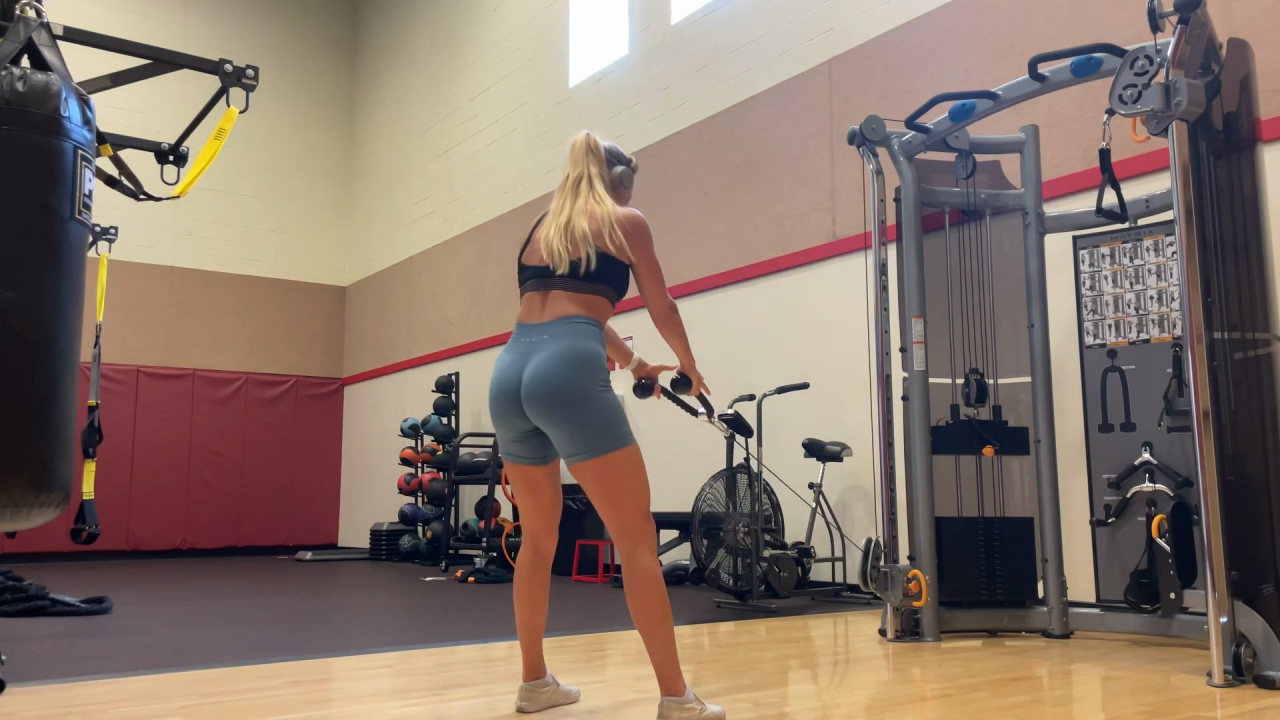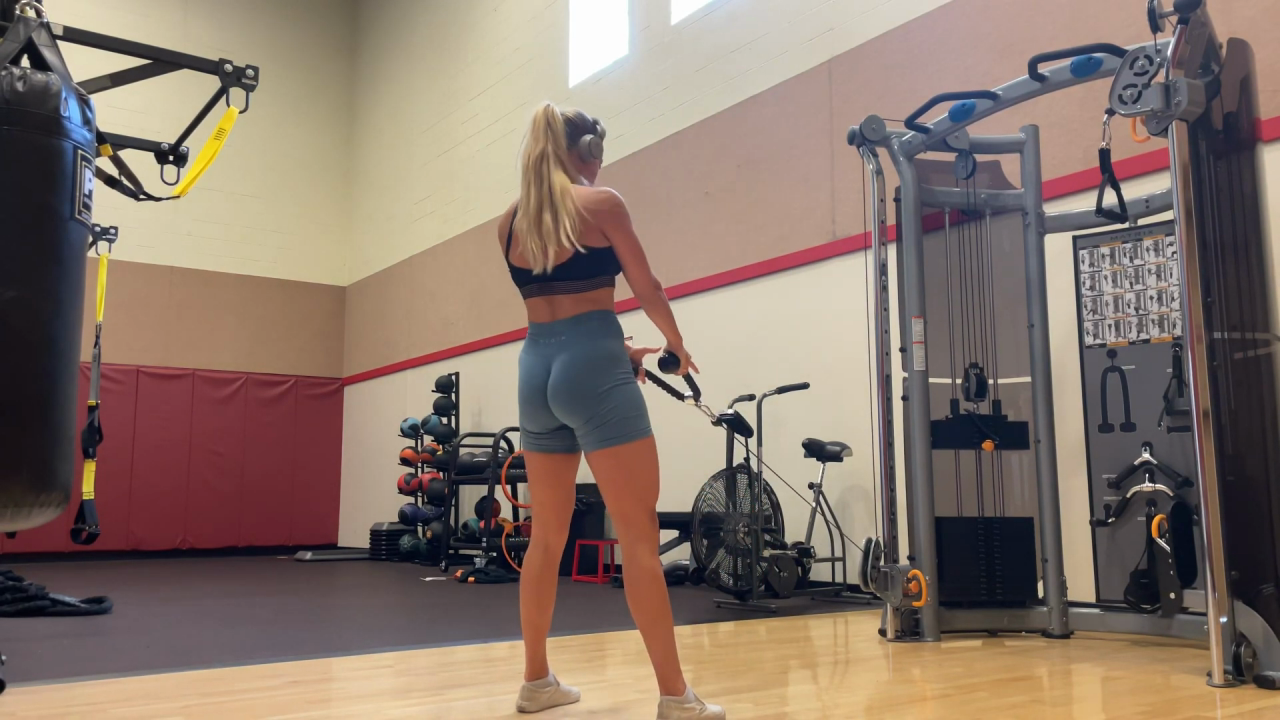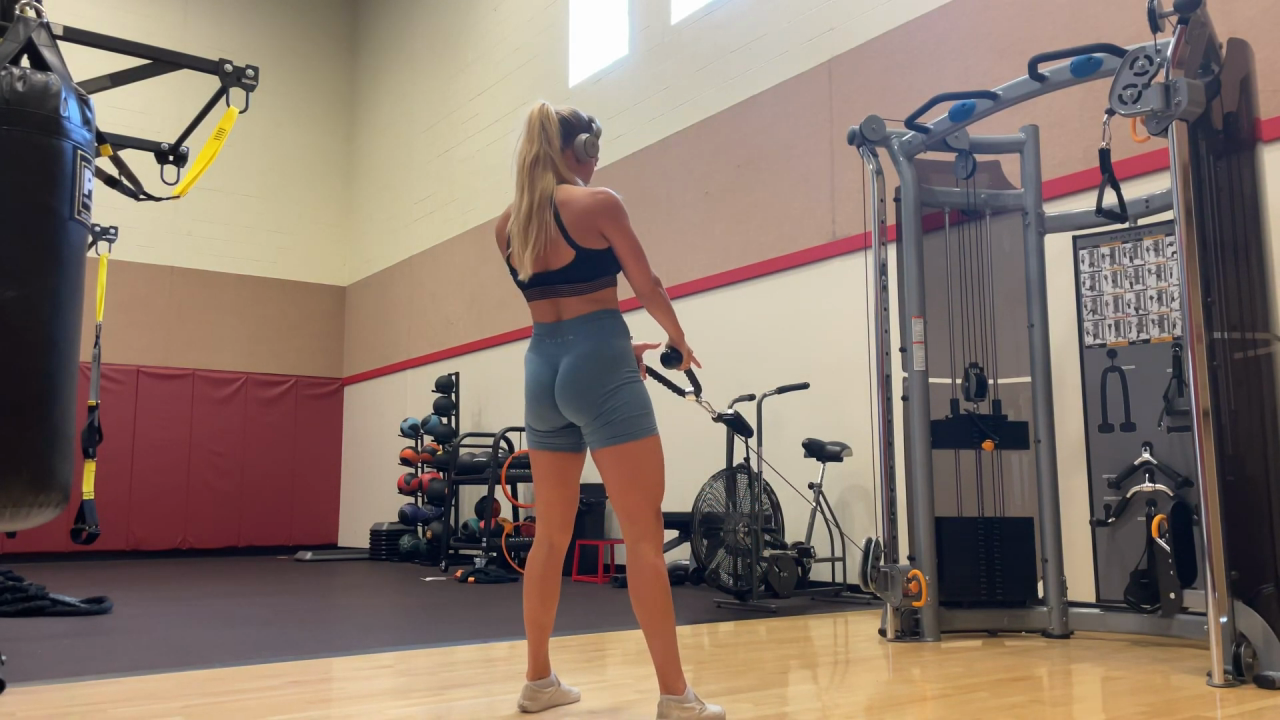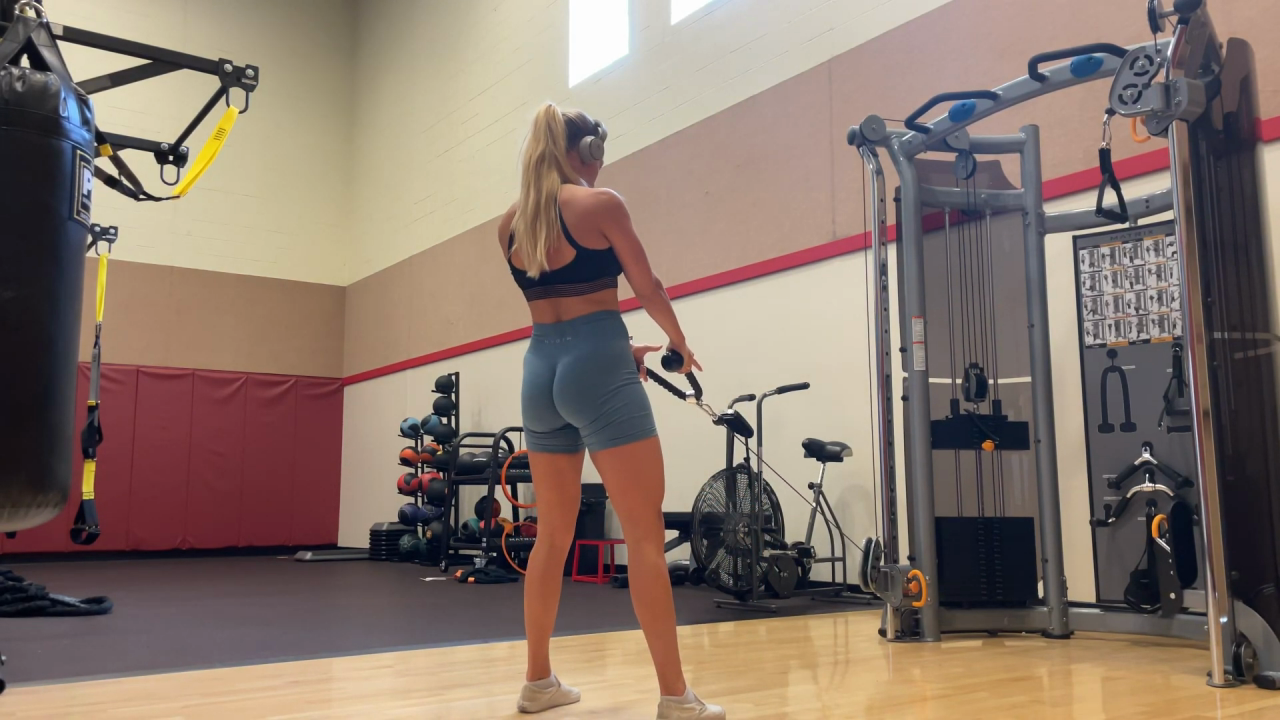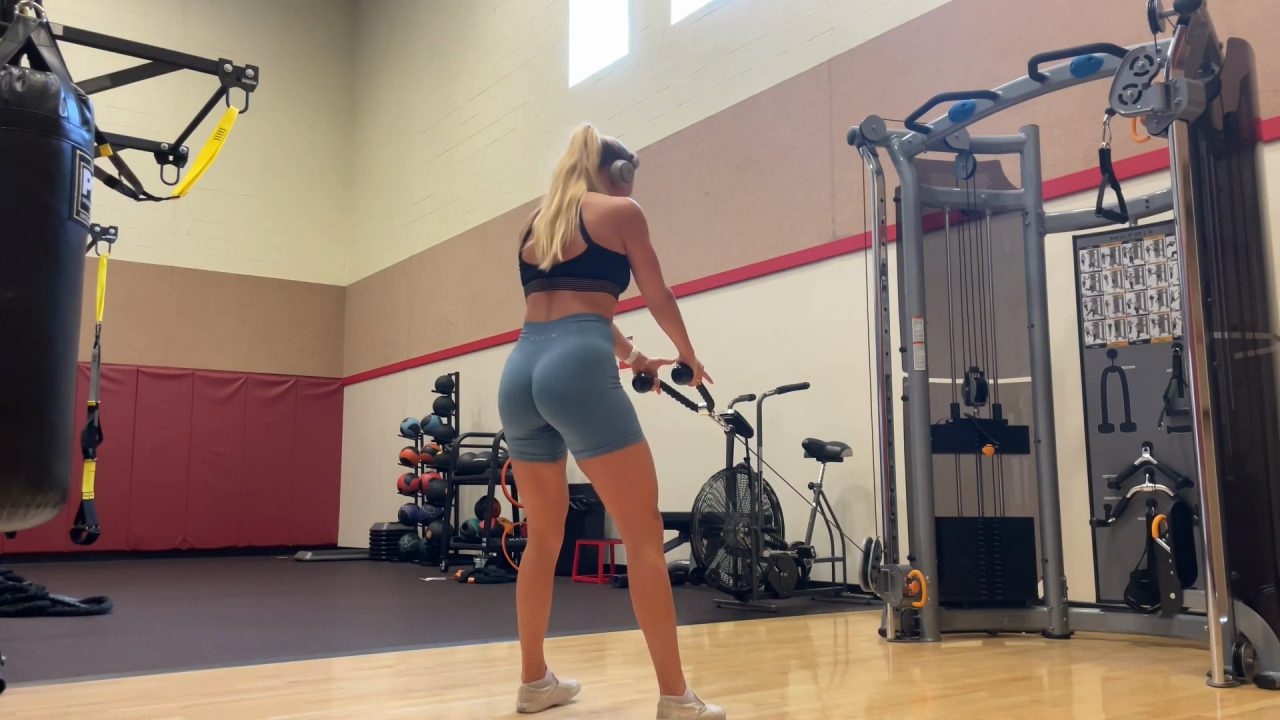
dt=0.3s
person 1, frame 1
left shoulder: (539, 228)
right shoulder: (624, 220)
right elbow: (661, 307)
left wrist: (632, 361)
right wrist: (688, 366)
left hip: (511, 374)
right hip: (568, 376)
left knee: (538, 539)
right knee: (637, 541)
person 1, frame 2
left shoulder: (510, 222)
right shoulder: (601, 203)
right elbow: (645, 288)
right wrist: (676, 344)
left hip: (536, 370)
right hip: (594, 373)
left knee: (547, 535)
right knee: (639, 537)
person 1, frame 3
left shoulder: (507, 225)
right shoulder: (597, 203)
right elbow: (646, 286)
right wrist: (678, 338)
left hip: (543, 371)
right hip: (600, 371)
left knee: (551, 535)
right knee: (644, 534)
person 1, frame 4
left shoulder: (510, 224)
right shoulder: (600, 204)
right elbow: (647, 287)
right wrist: (678, 341)
left hip: (541, 373)
right hip: (598, 373)
left knee: (552, 535)
right knee: (645, 535)
person 1, frame 5
left shoulder: (536, 223)
right shoulder: (621, 211)
right elbow: (660, 300)
left wrist: (632, 355)
right wrist: (687, 356)
left hip: (520, 376)
right hip: (579, 375)
left knee: (543, 537)
right knee: (643, 536)
